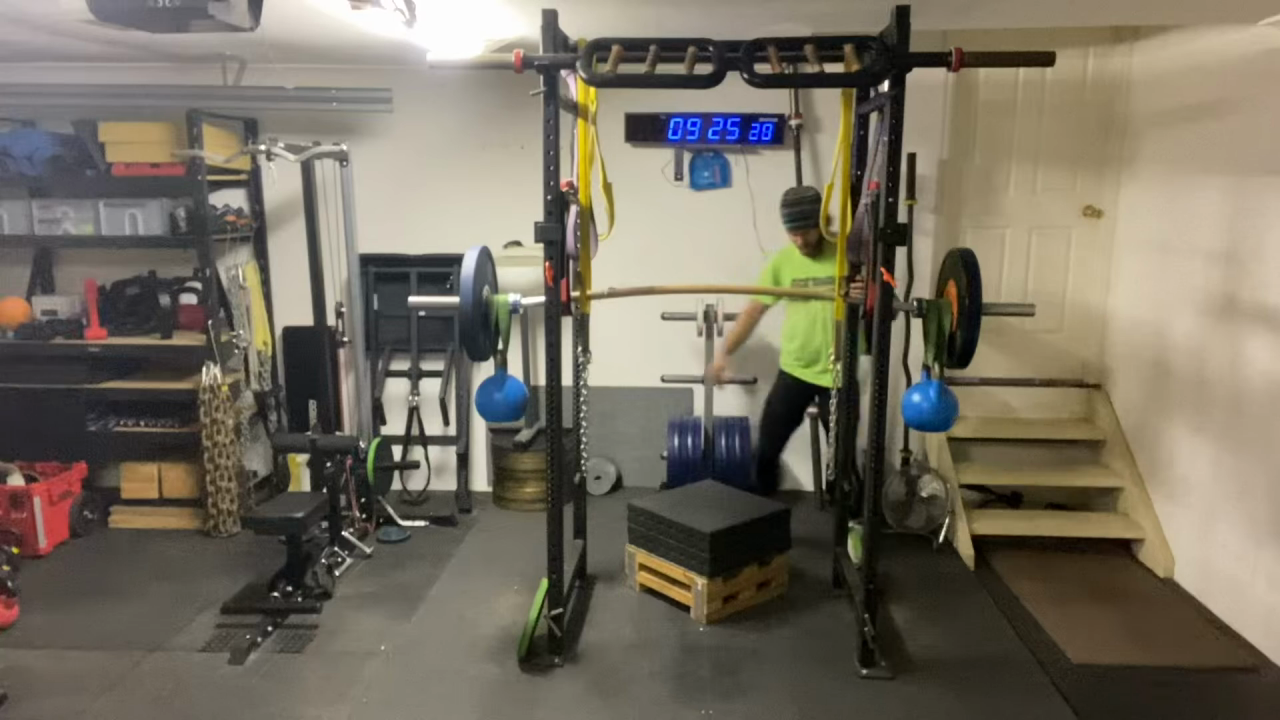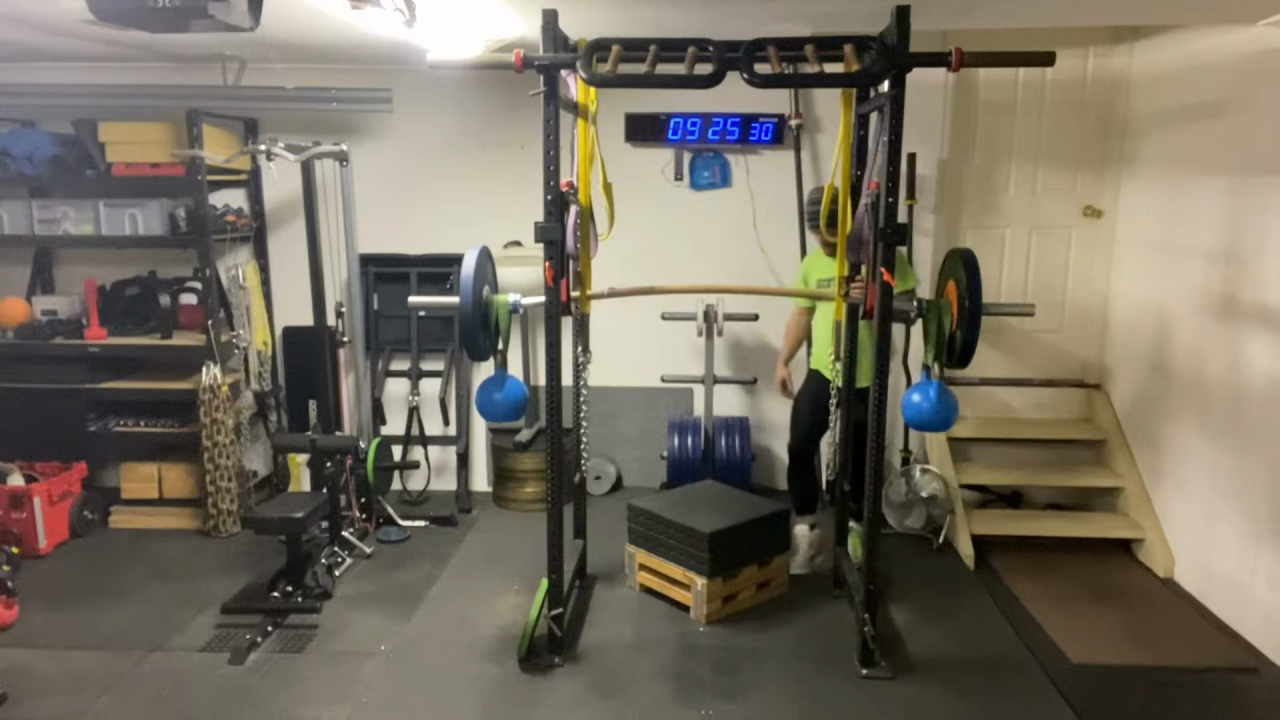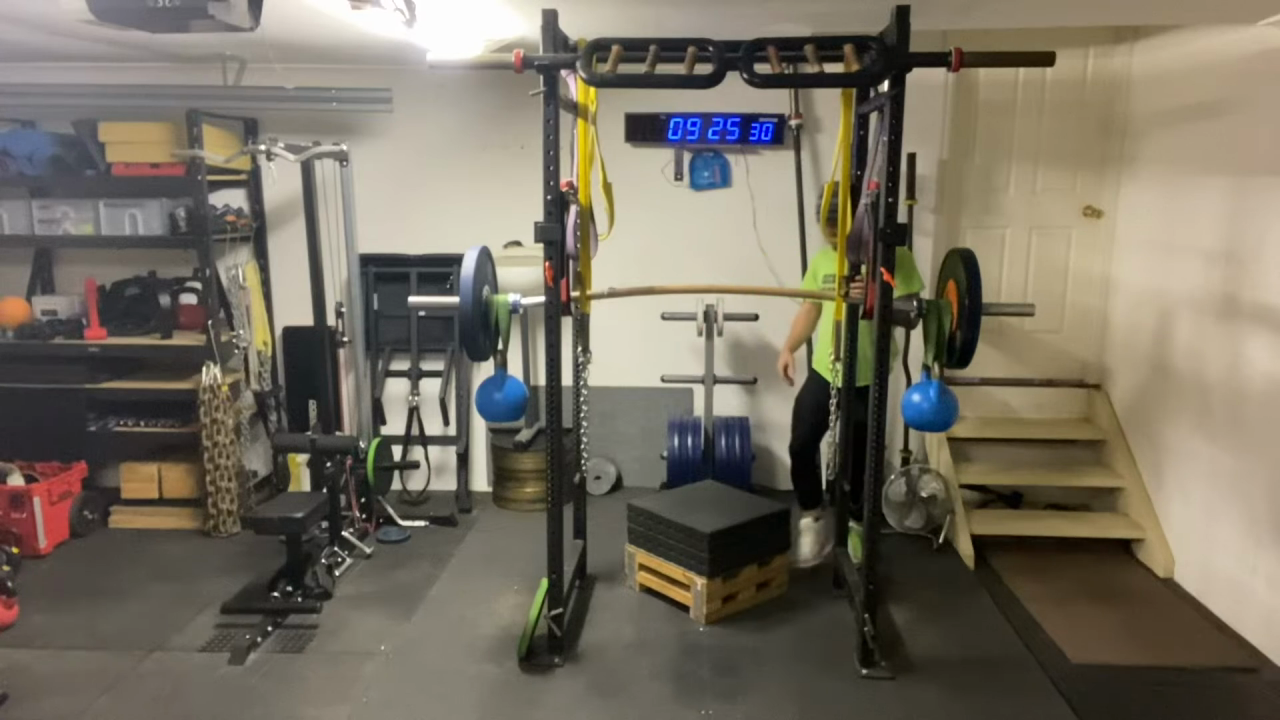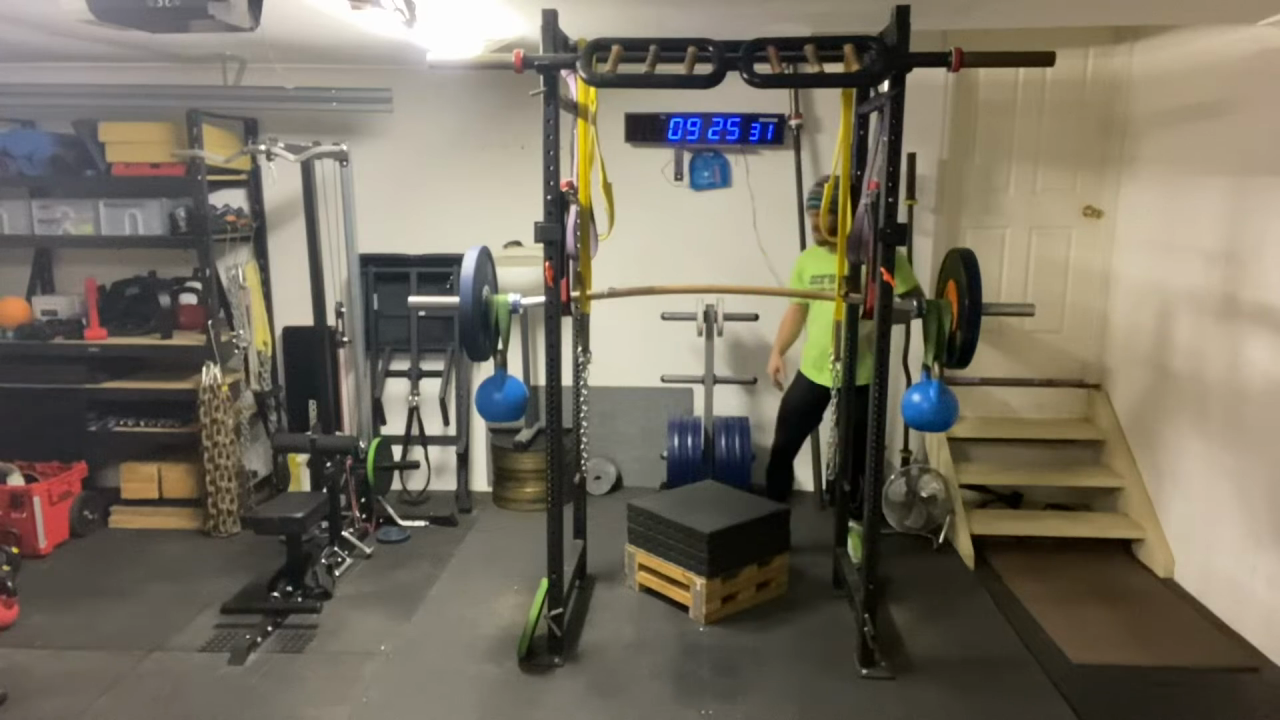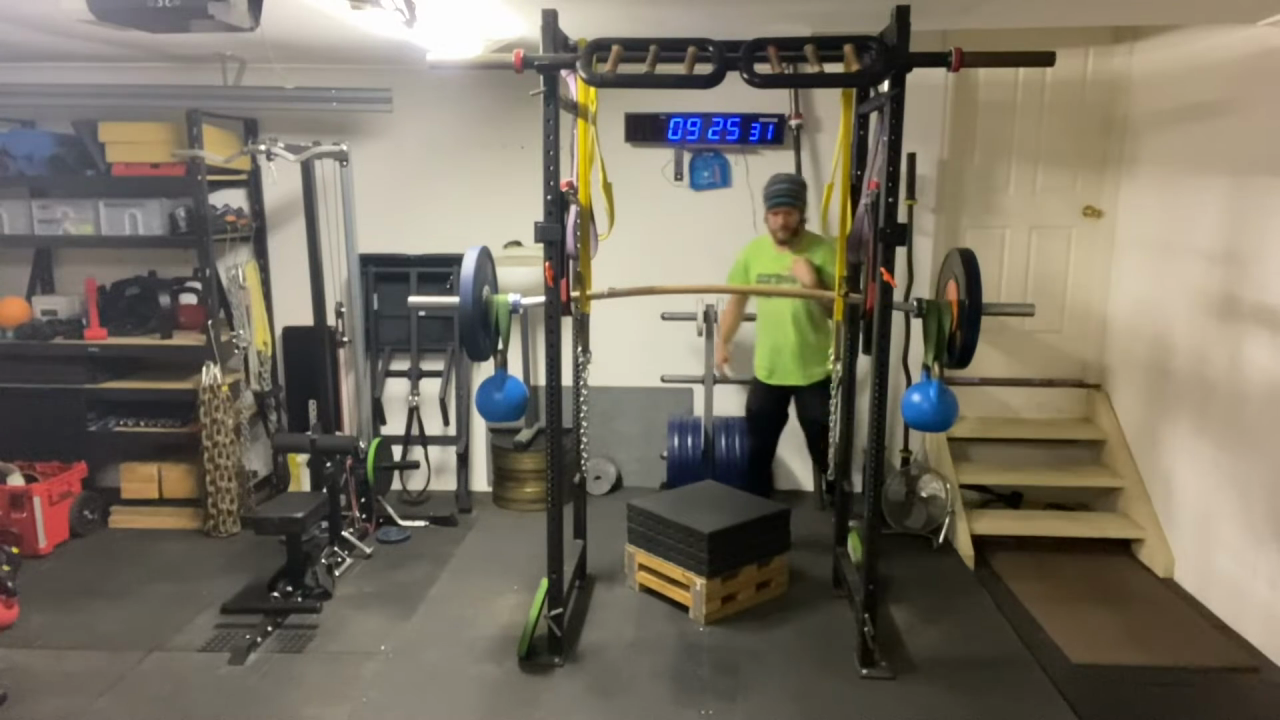
dt=0.4s
person 1, frame 1
right shoulder: (783, 261)
right elbow: (755, 308)
left wrist: (868, 300)
right wrist: (725, 351)
right hip: (795, 372)
right knee: (767, 451)
person 1, frame 2
right shoulder: (813, 262)
right elbow: (802, 314)
right wrist: (783, 361)
left hip: (867, 378)
right hip: (821, 372)
left knee: (857, 460)
right knee: (799, 449)
left ankle: (856, 528)
right ankle: (806, 530)
person 1, frame 3
left shoulder: (892, 255)
right shoulder: (823, 258)
right wrist: (789, 348)
left hip: (866, 378)
right hip: (823, 371)
left knee: (857, 460)
right knee: (801, 447)
left ankle: (856, 528)
right ankle: (814, 523)
person 1, frame 4
right shoulder: (809, 259)
left elbow: (913, 301)
right wrist: (777, 352)
left hip: (857, 378)
right hip: (811, 374)
left knee: (853, 464)
right knee: (782, 447)
left ankle: (855, 529)
person 1, frame 5
left shoulder: (825, 253)
right shoulder: (752, 253)
right elbow: (736, 300)
left wrist: (815, 285)
right wrist: (723, 342)
left hip: (814, 374)
right hip: (767, 373)
left knee: (826, 458)
right knee: (758, 456)
